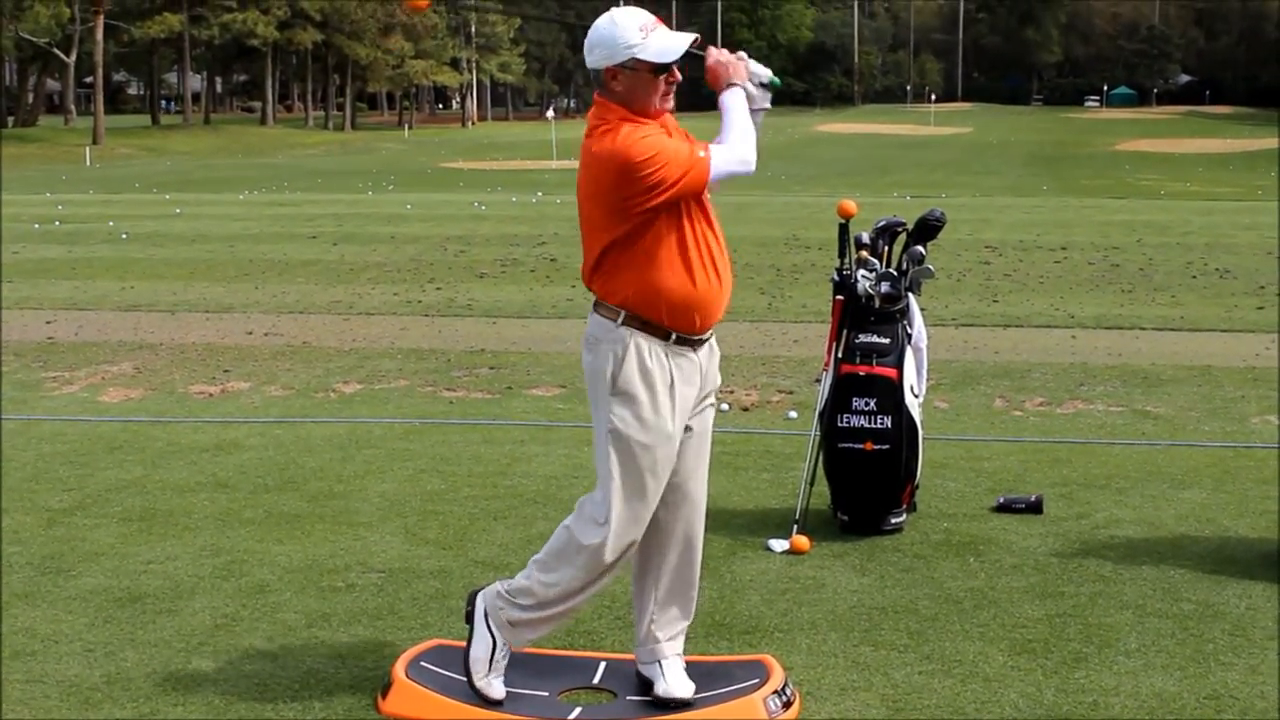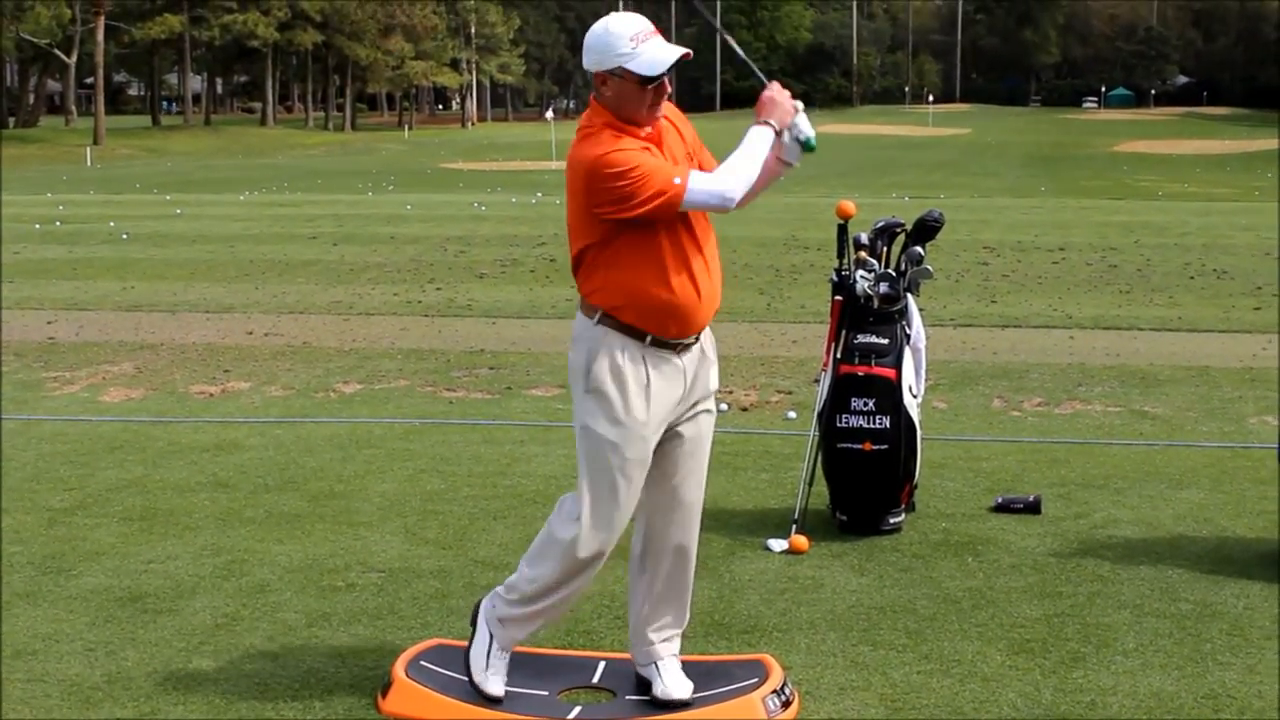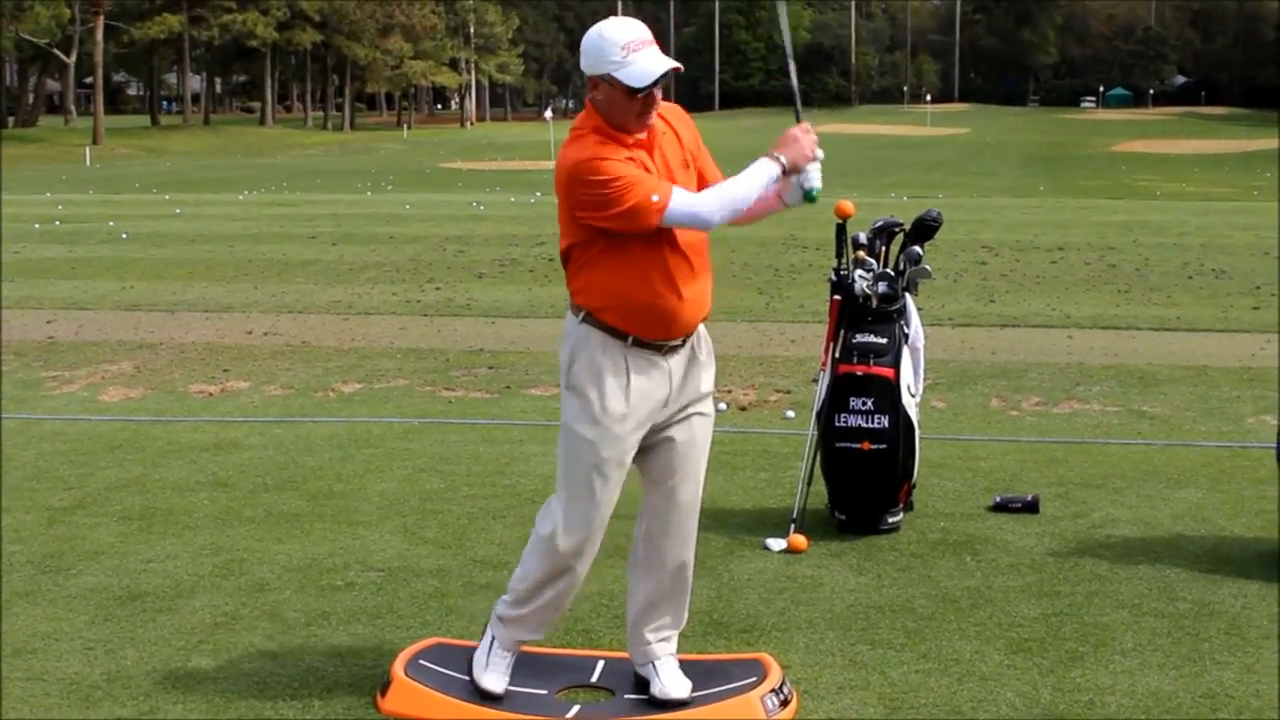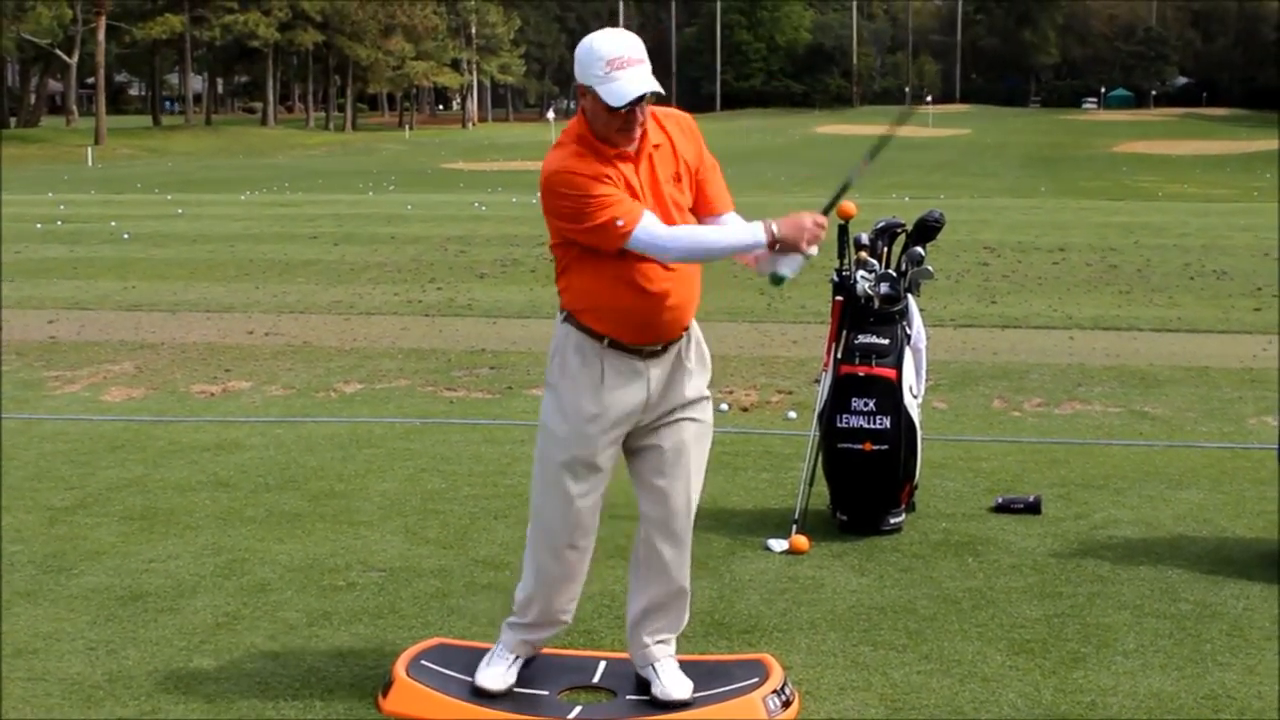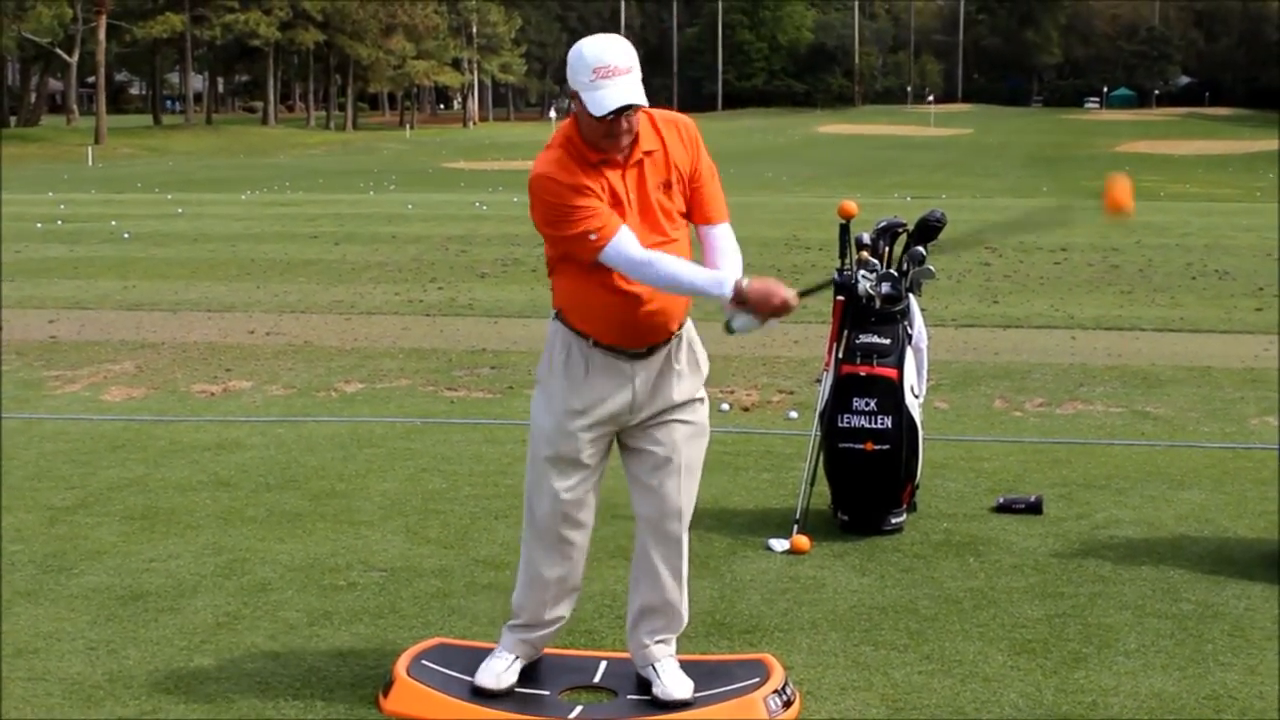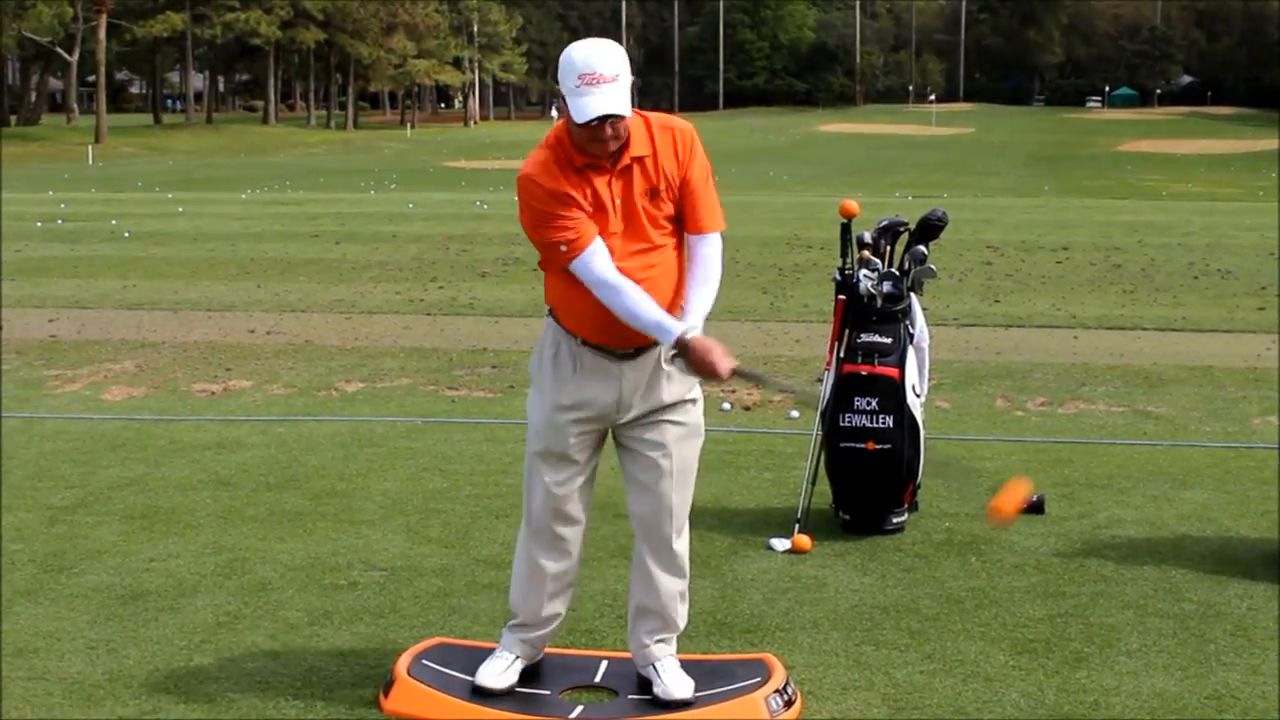
dt=0.1s
person 1, frame 1
left shoulder: (642, 122)
right shoulder: (625, 148)
left elbow: (716, 157)
right elbow: (736, 162)
left wrist: (739, 93)
right wrist: (729, 88)
left hip: (691, 349)
right hip: (639, 354)
left knee: (679, 512)
right knee: (620, 514)
left ankle: (660, 651)
right ankle: (504, 613)
person 1, frame 2
left shoulder: (666, 120)
right shoulder: (600, 155)
left elbow: (719, 190)
right elbow: (715, 194)
left wrist: (777, 141)
right wrist: (767, 127)
left hip: (692, 352)
right hip: (622, 356)
left knee: (676, 514)
right knee: (599, 515)
left ankle: (655, 648)
right ankle: (502, 621)
person 1, frame 3
left shoulder: (672, 122)
right shoulder: (587, 161)
left elbow: (724, 204)
right elbow: (695, 214)
left wrist: (789, 186)
right wrist: (779, 159)
left hip: (687, 353)
right hip: (611, 359)
left knee: (675, 516)
right knee: (581, 510)
left ankle: (654, 648)
right ankle: (510, 625)
person 1, frame 4
left shoulder: (679, 131)
right shoulder: (567, 172)
left elbow: (719, 222)
right elbow: (661, 243)
left wrist: (774, 240)
right wrist: (770, 235)
left hip: (677, 358)
right hip: (594, 361)
left knee: (672, 513)
right knee: (565, 513)
left ankle: (655, 647)
right ankle: (523, 638)
person 1, frame 5
left shoulder: (677, 133)
right shoulder: (553, 175)
left elbow: (713, 229)
right elbow: (633, 260)
left wrist: (740, 289)
right wrist: (736, 290)
left hip: (670, 357)
right hip: (584, 361)
left knee: (666, 515)
right knee: (557, 511)
left ankle: (655, 648)
right ankle: (524, 639)
person 1, frame 6
left shoulder: (676, 141)
right shoulder: (542, 176)
left elbow: (705, 244)
right elbow: (597, 277)
left wrist: (688, 333)
right wrist: (688, 338)
left hip: (660, 359)
right hip: (577, 356)
left knee: (663, 511)
right knee: (552, 508)
left ankle: (656, 647)
right ankle: (525, 638)
